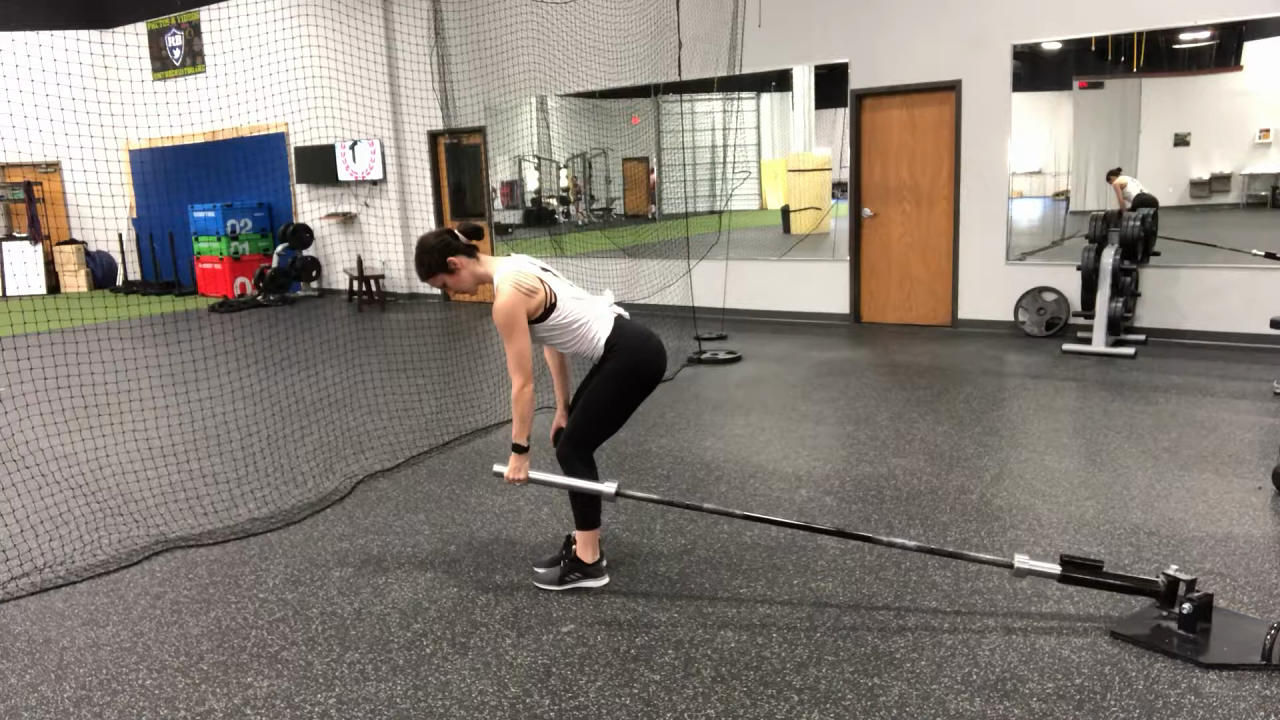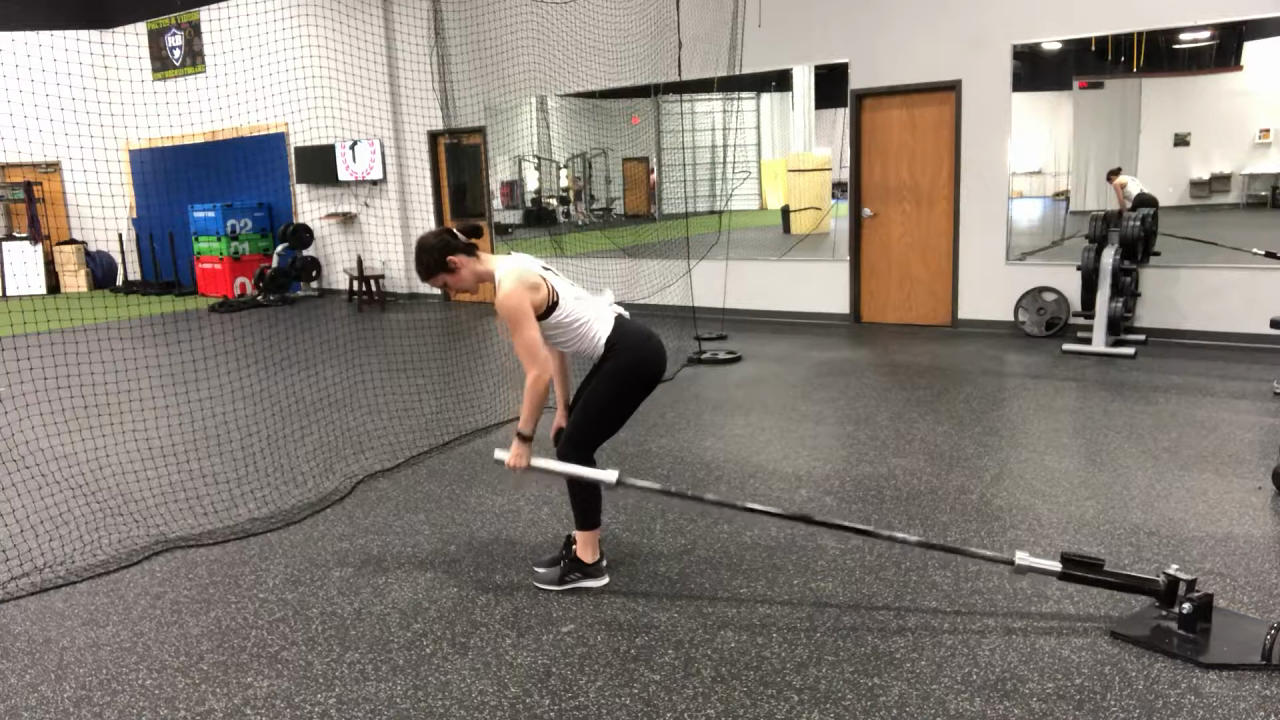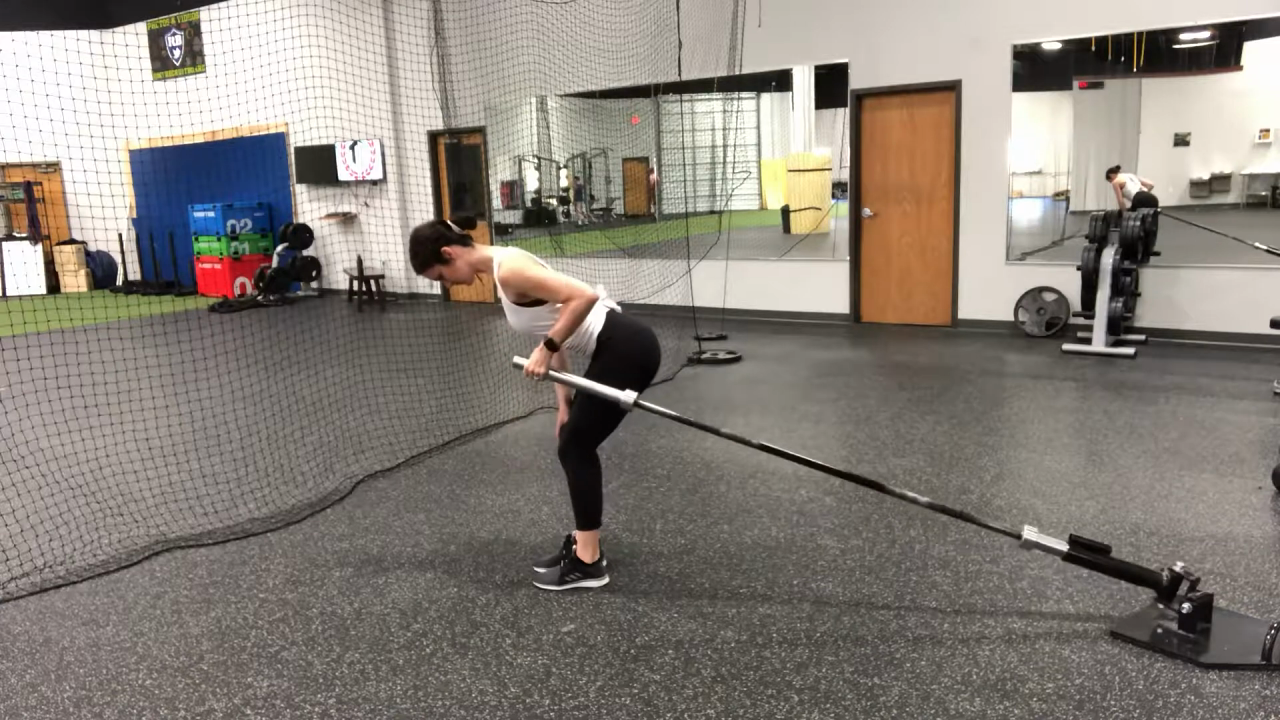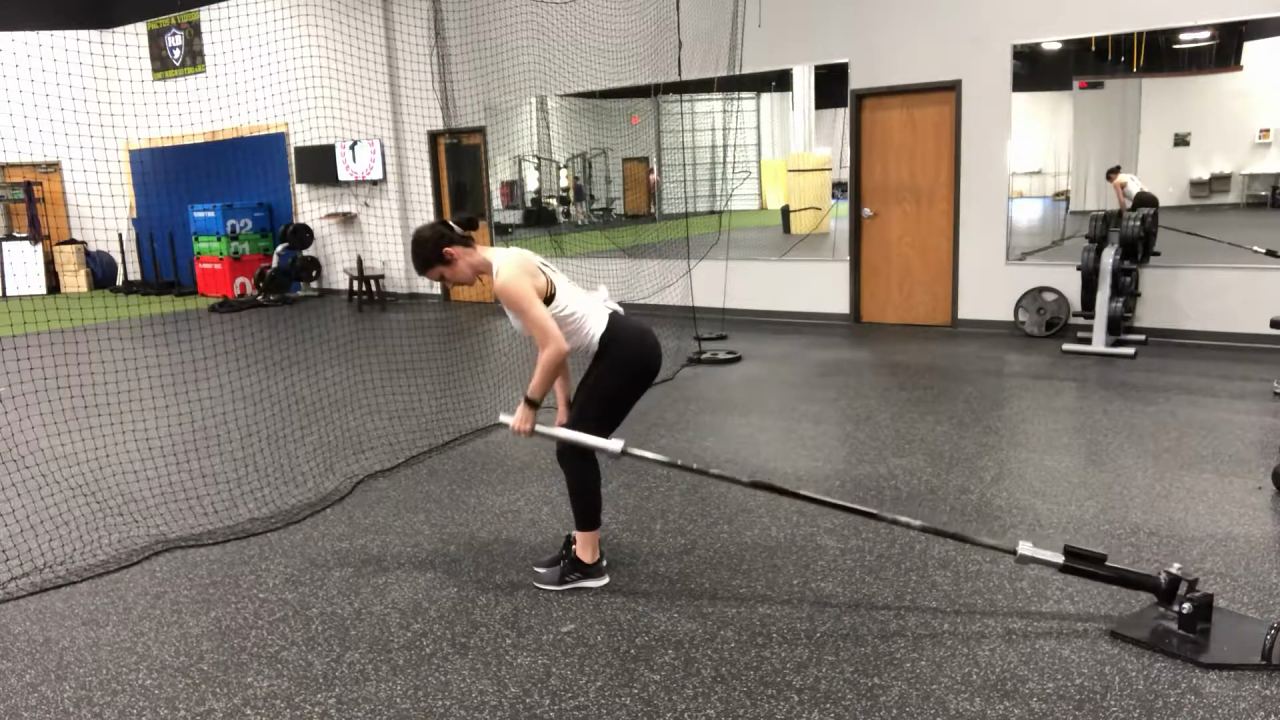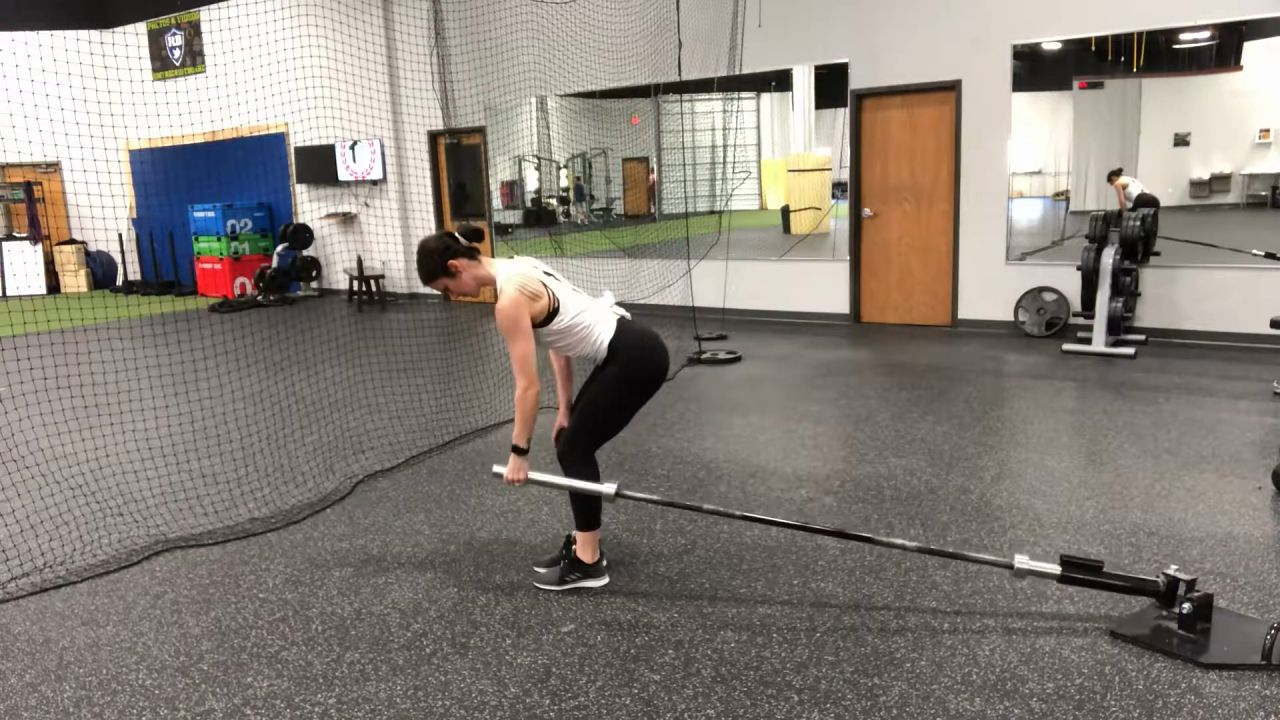
dt=0.5s
person 1, frame 1
left shoulder: (508, 295)
right shoulder: (515, 267)
left elbow: (523, 383)
left wrist: (519, 451)
right wrist: (563, 408)
left hip: (633, 356)
right hip: (623, 348)
left knee: (573, 449)
right knee: (567, 440)
left ankle: (588, 563)
right ankle: (583, 543)
person 1, frame 2
left shoulder: (510, 291)
right shoulder: (514, 267)
left elbow: (538, 374)
right elbow: (553, 339)
left wrist: (523, 439)
right wrist: (563, 408)
left hip: (633, 356)
right hip: (622, 349)
left knee: (574, 449)
right knee: (569, 441)
left ankle: (588, 562)
right ankle: (583, 542)
person 1, frame 3
left shoulder: (509, 269)
right shoulder: (504, 267)
left elbow: (584, 295)
right elbow: (554, 323)
left wrist: (545, 349)
right wrist: (565, 402)
left hip: (626, 350)
right hip: (618, 346)
left knee: (575, 448)
right knee: (575, 443)
left ankle: (588, 563)
right ankle: (583, 544)
person 1, frame 4
left shoulder: (507, 278)
right shoulder: (510, 264)
left elbow: (555, 349)
right elbow: (555, 342)
left wrist: (529, 405)
right wrist: (564, 405)
left hip: (628, 352)
right hip: (620, 346)
left knee: (574, 450)
right knee: (575, 444)
left ankle: (588, 563)
right ankle: (582, 544)
person 1, frame 5
left shoulder: (510, 298)
right shoulder: (517, 270)
left elbow: (528, 386)
left wrist: (518, 455)
right wrist: (565, 409)
left hip: (636, 358)
right hip: (625, 350)
left knee: (574, 450)
right knee: (572, 443)
left ankle: (588, 563)
right ankle: (582, 545)
